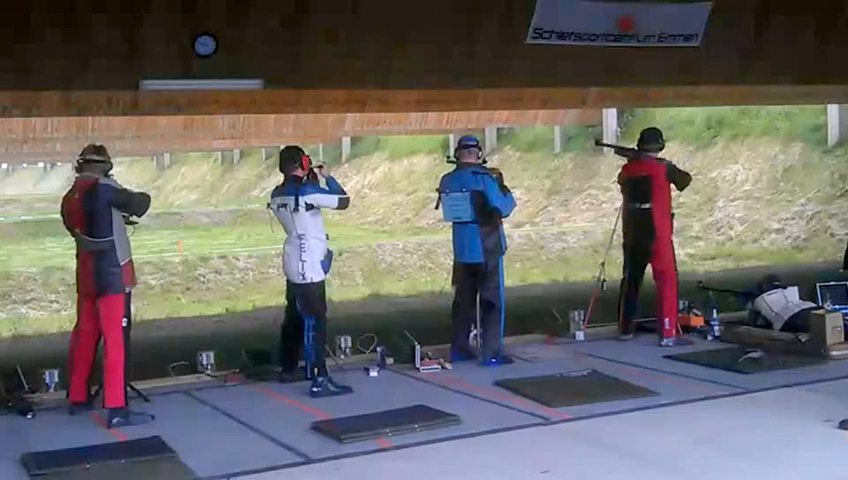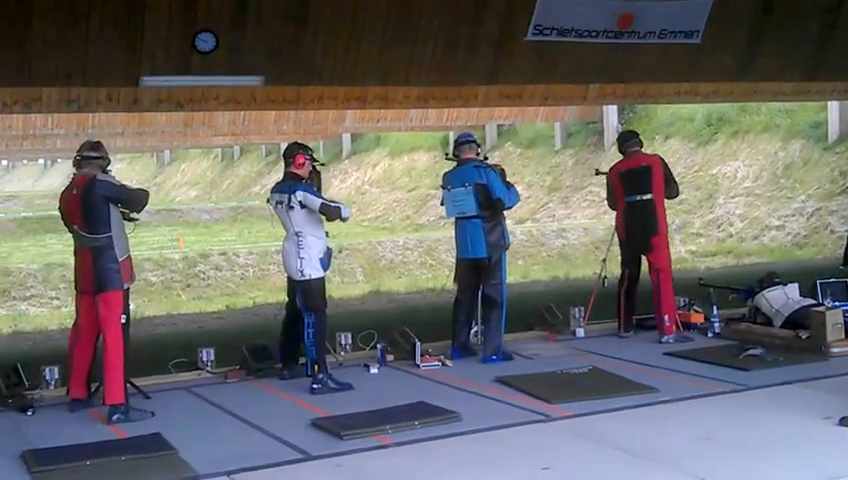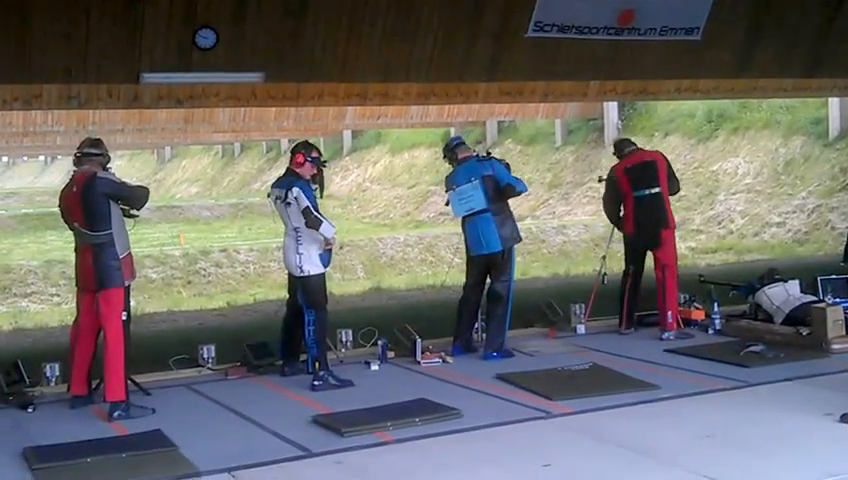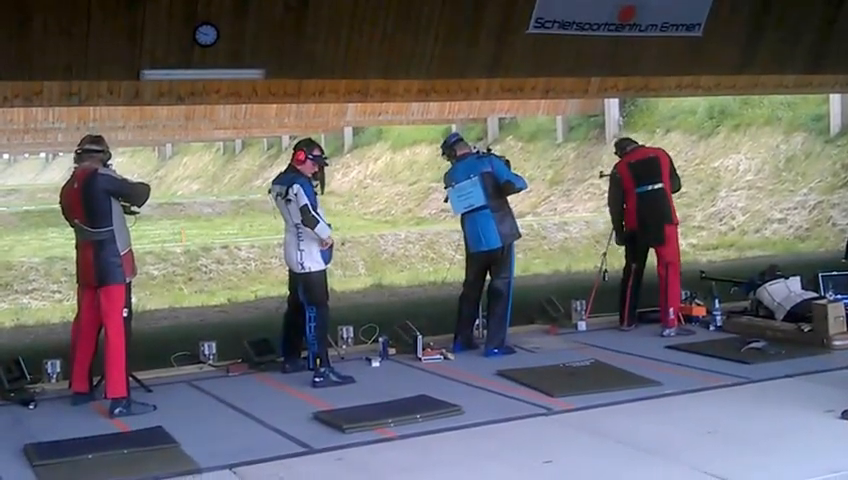
dt=1s
person 1, frame 1
left shoulder: (69, 198)
right shoulder: (102, 188)
left elbow: (79, 229)
right elbow: (141, 202)
right wrist: (127, 210)
left hip: (86, 272)
right hip: (112, 271)
left knee: (84, 334)
right knee: (115, 337)
left ankle: (78, 398)
right ankle: (117, 409)
person 1, frame 2
left shoulder: (67, 194)
right shoulder: (99, 183)
right elbow: (139, 198)
left wrist: (114, 212)
right wrist: (127, 205)
left hip: (84, 269)
right hip: (109, 267)
left knee: (83, 331)
right knee: (113, 333)
left ankle: (78, 395)
right ankle: (117, 406)
person 1, frame 3
left shoulder: (67, 192)
right shoulder: (99, 181)
right elbow: (140, 195)
left wrist: (115, 209)
right wrist: (128, 202)
left hip: (85, 266)
right hip: (110, 264)
left knee: (84, 328)
right knee: (114, 329)
left ankle: (79, 392)
right ankle: (117, 403)
person 1, frame 4
left shoulder: (68, 188)
right shoulder: (100, 177)
right elbow: (140, 192)
left wrist: (116, 206)
right wrist: (129, 198)
left hip: (86, 263)
right hip: (112, 260)
left knee: (85, 324)
right knee: (116, 326)
left ankle: (80, 389)
right ankle: (119, 399)
person 2, frame 1
left shoulder: (277, 195)
right shoulder: (307, 191)
right elbow: (343, 201)
right wrist: (326, 177)
left hip: (293, 263)
right hip: (309, 265)
left knee: (294, 316)
right knee: (315, 320)
left ankle: (288, 368)
right ankle: (320, 380)
person 2, frame 2
left shoulder: (277, 191)
right shoulder: (300, 189)
right elbow: (330, 211)
left wrist: (311, 185)
right wrist: (344, 211)
left hip: (294, 259)
right hip: (308, 261)
left knee: (294, 313)
right knee: (315, 317)
left ankle: (288, 365)
right ankle: (320, 377)
person 2, frame 3
left shoulder: (278, 186)
right shoulder: (298, 186)
right elbow: (312, 218)
right wrist: (329, 234)
left hip: (294, 256)
right hip: (307, 258)
left knee: (295, 309)
right knee: (315, 313)
left ankle: (289, 362)
right ankle: (321, 374)
person 2, frame 4
left shoulder: (279, 182)
right shoulder: (300, 183)
left elbow: (297, 213)
right elbow: (308, 216)
right wrist: (326, 235)
left hip: (294, 253)
right hip: (309, 255)
left knee: (296, 306)
right knee: (316, 310)
left ankle: (291, 358)
right ankle: (322, 371)
person 3, frame 1
left shoulder: (447, 181)
right shoulder: (484, 177)
right elbow: (502, 209)
right wrist: (505, 190)
left hip: (462, 249)
right hip: (487, 248)
left knee: (464, 298)
right knee: (492, 300)
left ankle: (459, 349)
right ankle: (492, 353)
person 3, frame 2
left shoulder: (449, 177)
right shoulder: (486, 171)
right elbow: (505, 201)
right wrist: (509, 186)
left hip: (465, 245)
right hip: (490, 243)
left knee: (465, 294)
right knee: (494, 296)
left ankle: (460, 346)
right ankle: (493, 351)
person 3, frame 3
left shoulder: (452, 180)
right shoulder: (489, 164)
right elbow: (514, 189)
right wrist: (509, 178)
left hip: (475, 243)
right hip: (500, 238)
left knee: (472, 290)
right knee: (500, 291)
left ankle: (461, 343)
right ankle: (494, 348)
person 3, frame 4
left shoulder: (450, 176)
right shoulder: (488, 161)
right elbow: (515, 185)
right wrist: (501, 185)
left hip: (474, 240)
right hip: (500, 235)
left knee: (471, 287)
right knee: (500, 288)
left ankle: (462, 339)
right ankle: (495, 344)
person 4, frame 1
left shoulder: (626, 170)
right shoulder: (663, 168)
right elbow: (685, 180)
left hip: (632, 235)
right hip: (657, 235)
left knee: (630, 280)
right knee: (666, 281)
left ankle: (625, 330)
right ankle: (668, 334)
person 4, frame 2
left shoulder: (615, 171)
right shoulder: (656, 162)
left elbow: (613, 203)
right elbow: (673, 192)
left hip: (628, 231)
right hip: (653, 229)
left knee: (628, 276)
right knee: (661, 276)
left ankle: (625, 327)
right ankle: (667, 330)
person 4, frame 3
left shoulder: (616, 171)
right shoulder: (658, 157)
left elbow: (610, 206)
right elbow: (674, 187)
left wrist: (621, 224)
left hip: (634, 229)
right hip: (661, 224)
left knee: (632, 273)
right knee: (666, 272)
left ankle: (626, 324)
right ankle: (668, 326)
person 4, frame 4
left shoulder: (619, 168)
right shoulder: (661, 155)
left elbow: (615, 205)
right elbow: (676, 185)
left wrist: (619, 231)
left hip: (637, 226)
right hip: (664, 221)
left knee: (633, 271)
right knee: (669, 270)
left ankle: (626, 320)
right ankle: (669, 323)
